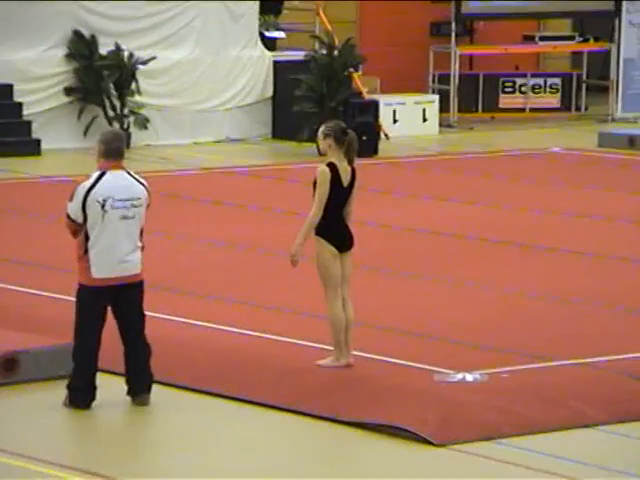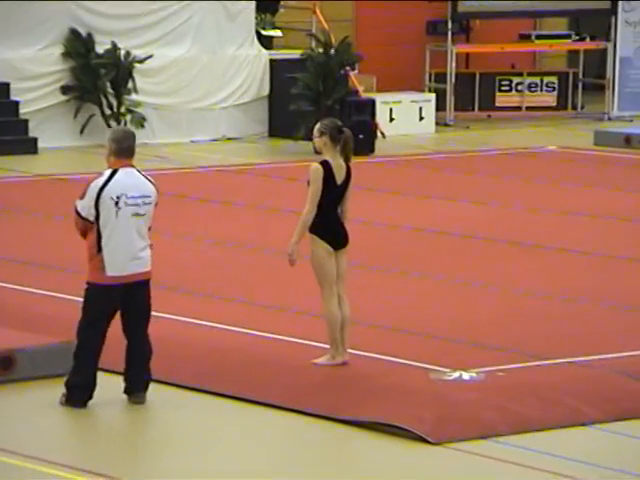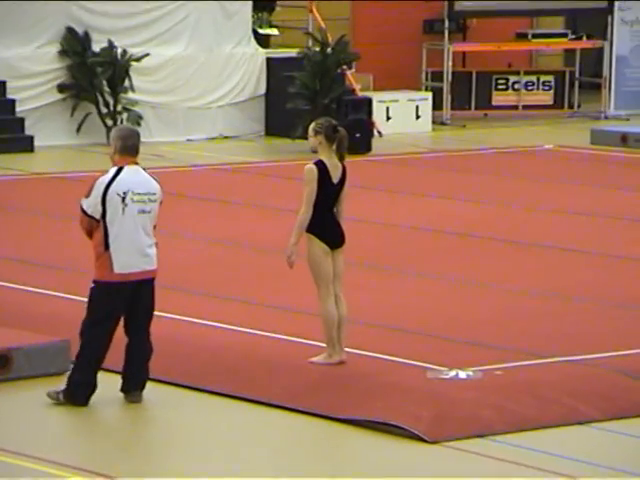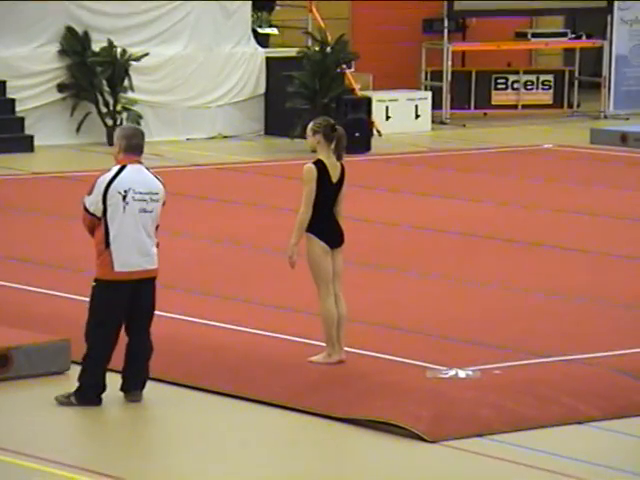
dt=0.2s
person 1, frame 1
left shoulder: (88, 188)
right shoulder: (141, 187)
left elbow: (73, 227)
left hip: (96, 274)
right hip: (131, 273)
left knee: (87, 337)
right knee: (134, 333)
left ankle: (80, 395)
right ankle: (140, 390)
person 1, frame 2
left shoulder: (100, 185)
right shoulder: (150, 186)
left elbow: (81, 225)
left hip: (106, 273)
right hip: (139, 271)
left knee: (91, 335)
right knee: (138, 332)
left ankle: (78, 393)
right ankle: (137, 389)
person 1, frame 3
left shoulder: (106, 183)
right shoulder: (154, 185)
left elbow: (86, 224)
left hip: (113, 271)
right hip: (145, 269)
left knee: (96, 332)
right knee: (139, 332)
left ankle: (77, 392)
right ankle: (134, 387)
person 1, frame 4
left shoulder: (108, 181)
right shoulder: (157, 184)
left elbow: (89, 221)
left hip: (114, 270)
right hip: (146, 268)
left knee: (101, 332)
right knee: (140, 331)
left ankle: (88, 392)
right ankle: (134, 387)
person 2, frame 1
left shoulder: (325, 171)
right shoulder: (350, 170)
left elbow: (317, 212)
left wrist: (299, 242)
left hip: (328, 238)
right hip: (345, 235)
left knee: (333, 298)
right knee: (344, 296)
left ankle: (339, 355)
right ankle: (347, 352)
person 2, frame 2
left shoulder: (318, 169)
right shoulder: (346, 168)
left elbow: (310, 210)
left wrist: (294, 241)
left hip: (322, 235)
right hip: (340, 233)
left knee: (329, 295)
right knee: (340, 293)
left ankle: (335, 353)
right ankle: (343, 350)
person 2, frame 3
left shoulder: (313, 169)
right shoulder: (341, 167)
left elbow: (306, 211)
left wrist: (292, 243)
left hip: (319, 235)
right hip: (337, 232)
left knee: (325, 294)
right knee: (337, 293)
left ankle: (332, 352)
right ankle: (340, 349)
person 2, frame 4
left shoulder: (312, 169)
right shoulder: (339, 166)
left elbow: (306, 210)
left wrist: (293, 243)
left hip: (318, 234)
right hip: (336, 232)
left knee: (325, 294)
right knee: (337, 292)
left ankle: (331, 351)
right ankle: (339, 348)
